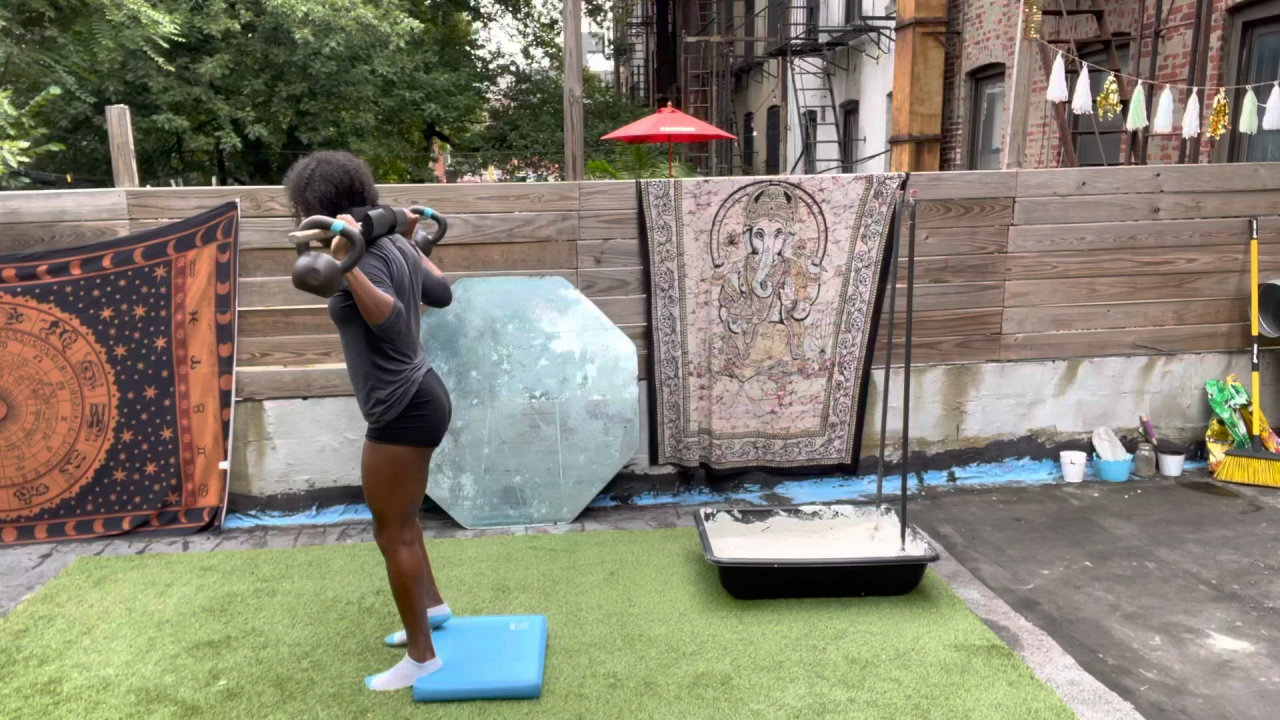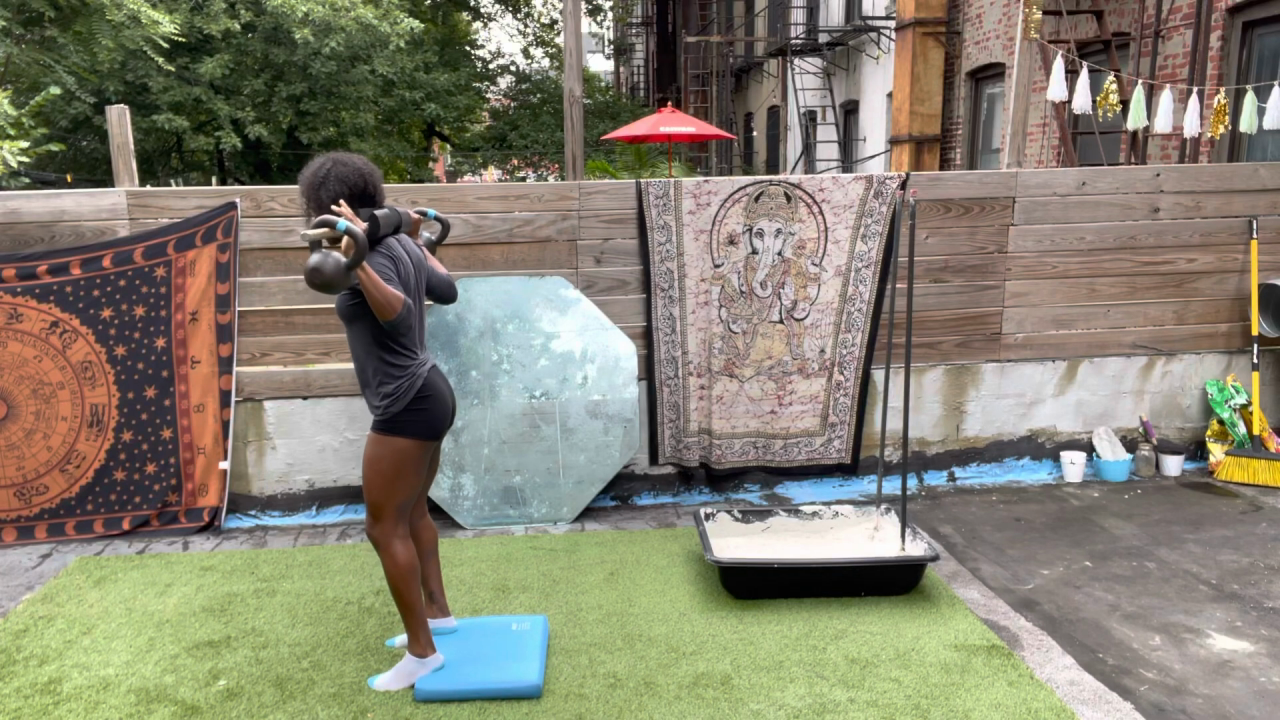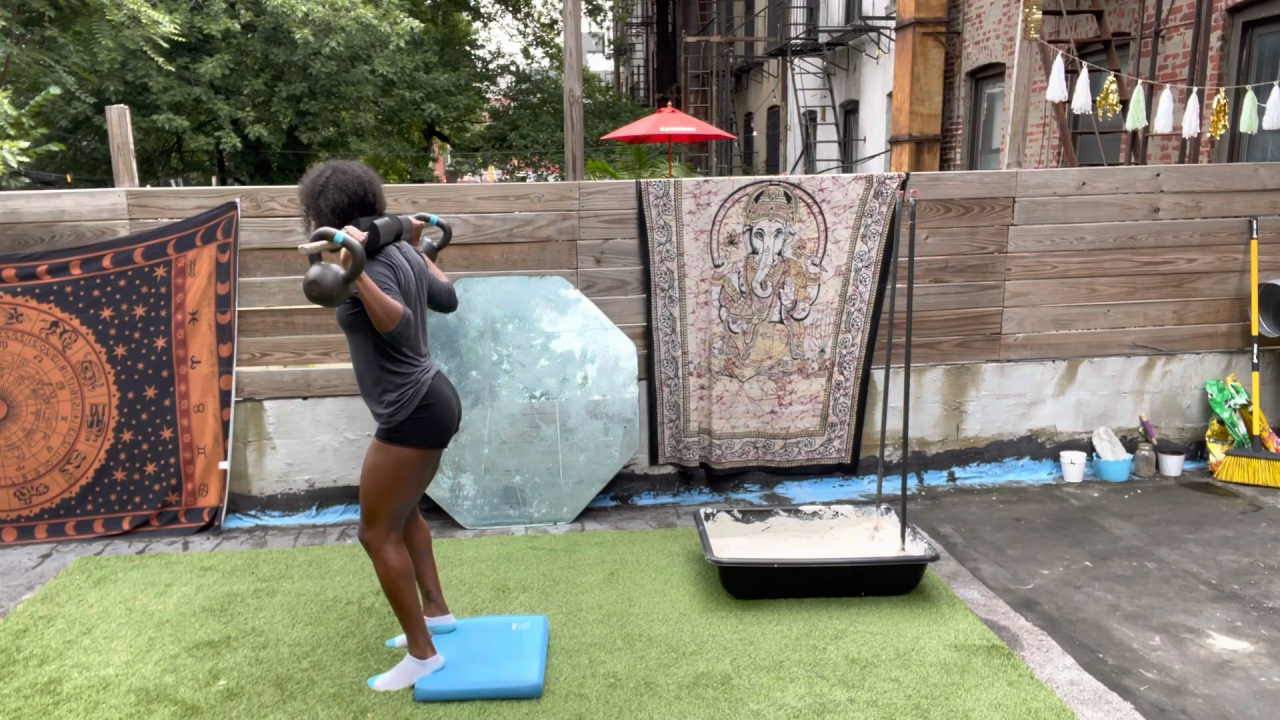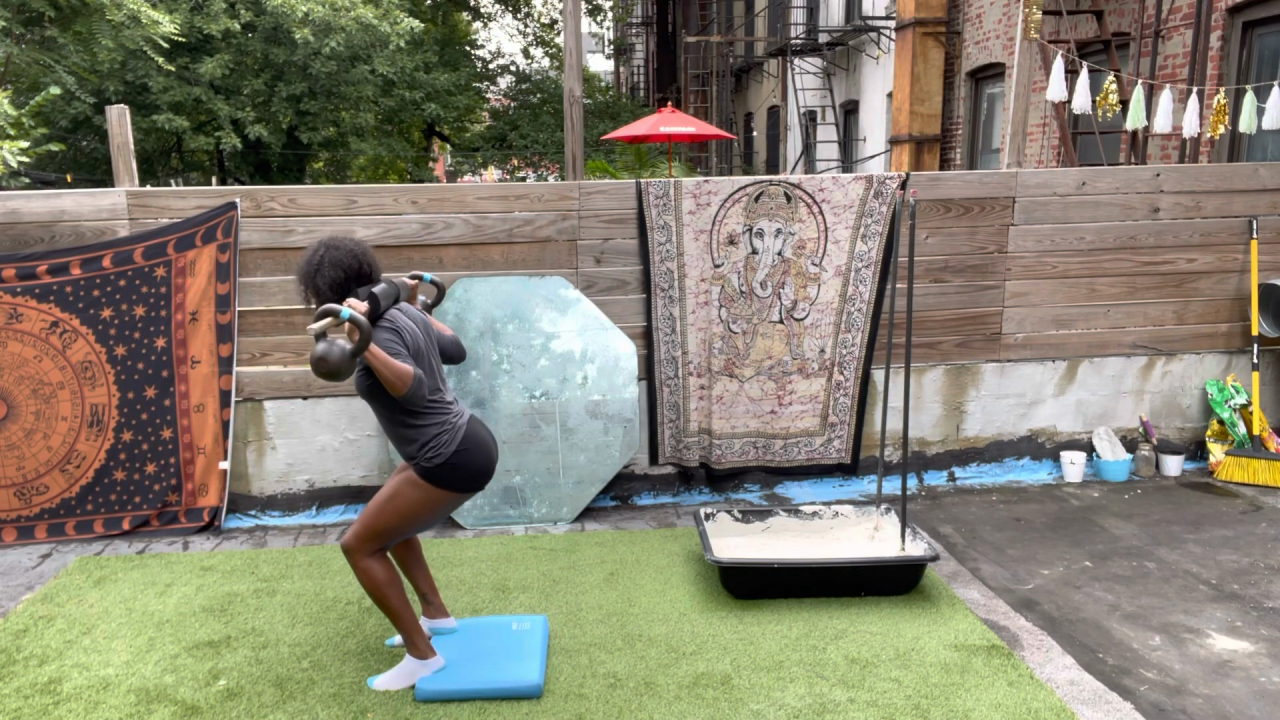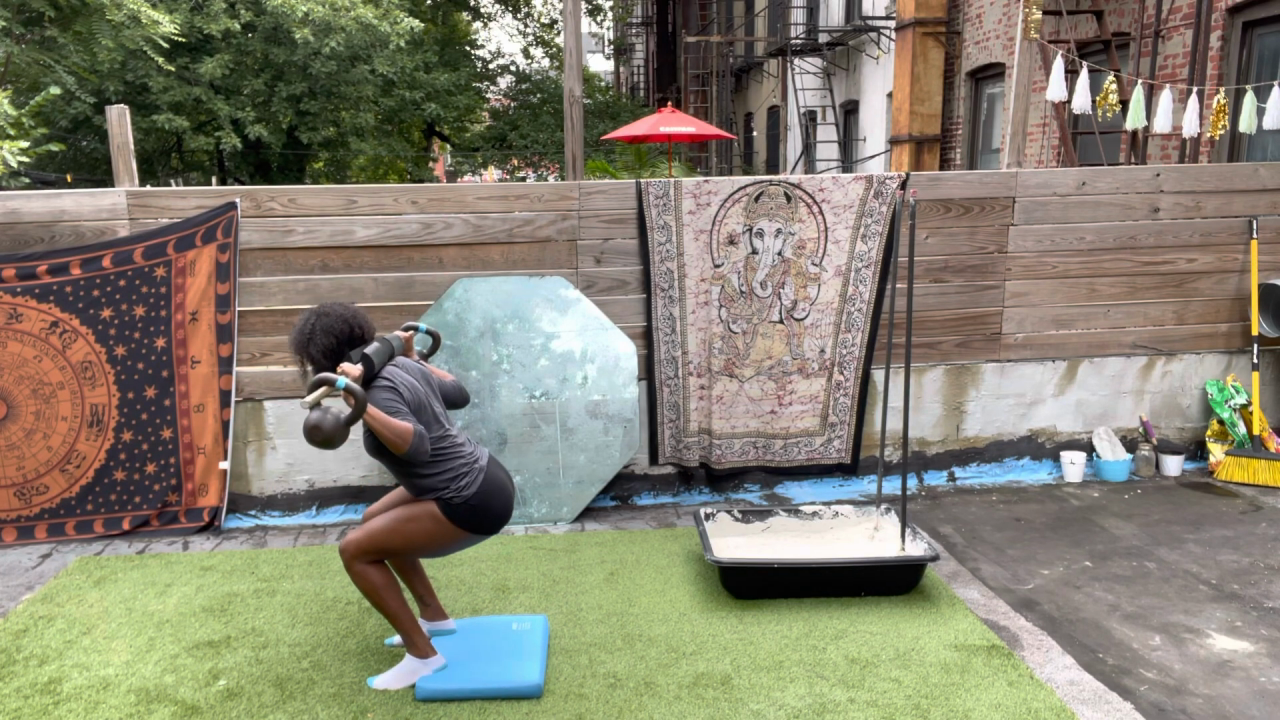
dt=1s
person 1, frame 1
left shoulder: (367, 256)
right shoulder: (394, 246)
left elbow: (390, 321)
right elbow: (442, 294)
left wrist: (346, 265)
left hip: (402, 411)
right hip: (421, 399)
left knee: (392, 532)
right knee: (398, 515)
left ankle: (421, 655)
right ankle: (432, 604)
person 1, frame 2
left shoulder: (374, 253)
right shoulder: (399, 245)
left elbow: (399, 317)
right elbow: (448, 291)
left wrist: (356, 262)
left hip: (407, 407)
right hip: (427, 395)
left knee: (385, 528)
right knee: (412, 513)
left ankle: (422, 652)
right ankle: (437, 613)
person 1, frame 3
left shoulder: (373, 263)
right shoulder: (399, 253)
left elbow: (400, 328)
right elbow: (448, 299)
left wrist: (356, 275)
left hip: (413, 415)
right hip: (433, 401)
left knee: (377, 533)
right knee: (401, 513)
left ankle: (422, 654)
right ankle: (437, 612)
person 1, frame 4
left shoulder: (378, 331)
right shoulder: (402, 314)
left elbow: (416, 391)
right elbow: (456, 351)
left wrist: (363, 346)
left hip: (454, 462)
right hip: (466, 444)
left knee: (359, 544)
right knee: (386, 519)
left ankle: (423, 656)
right ankle: (436, 615)
person 1, frame 5
left shoulder: (379, 391)
right shoulder: (403, 368)
left elbow: (417, 448)
right elbow: (459, 394)
left wrist: (360, 408)
left hip: (475, 505)
right hip: (483, 481)
left knee: (356, 549)
right knee: (375, 523)
left ankle: (423, 655)
right ankle: (434, 617)
